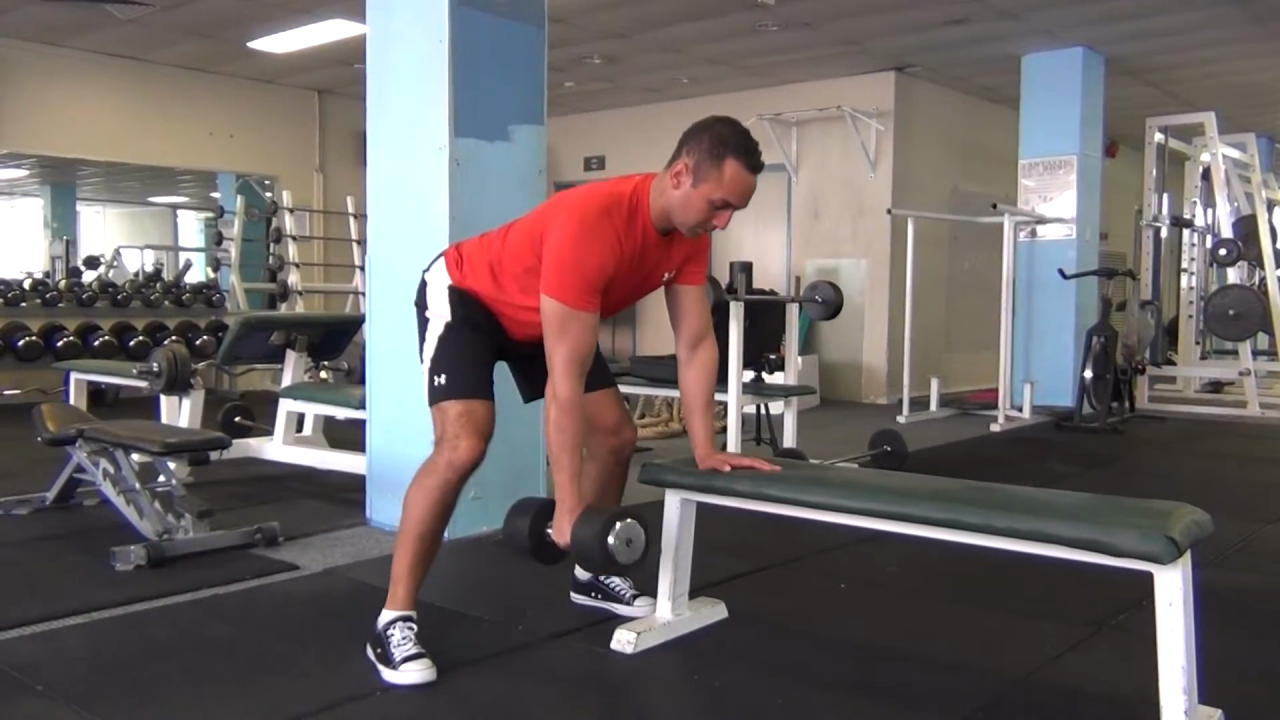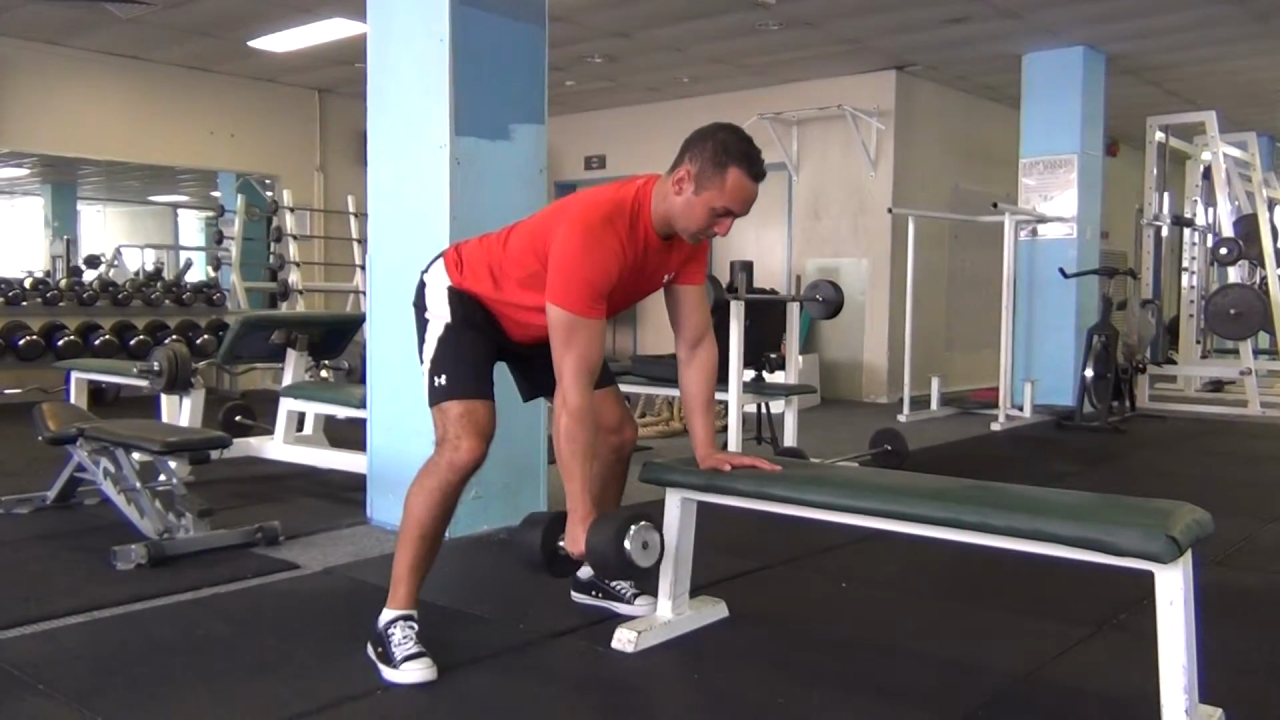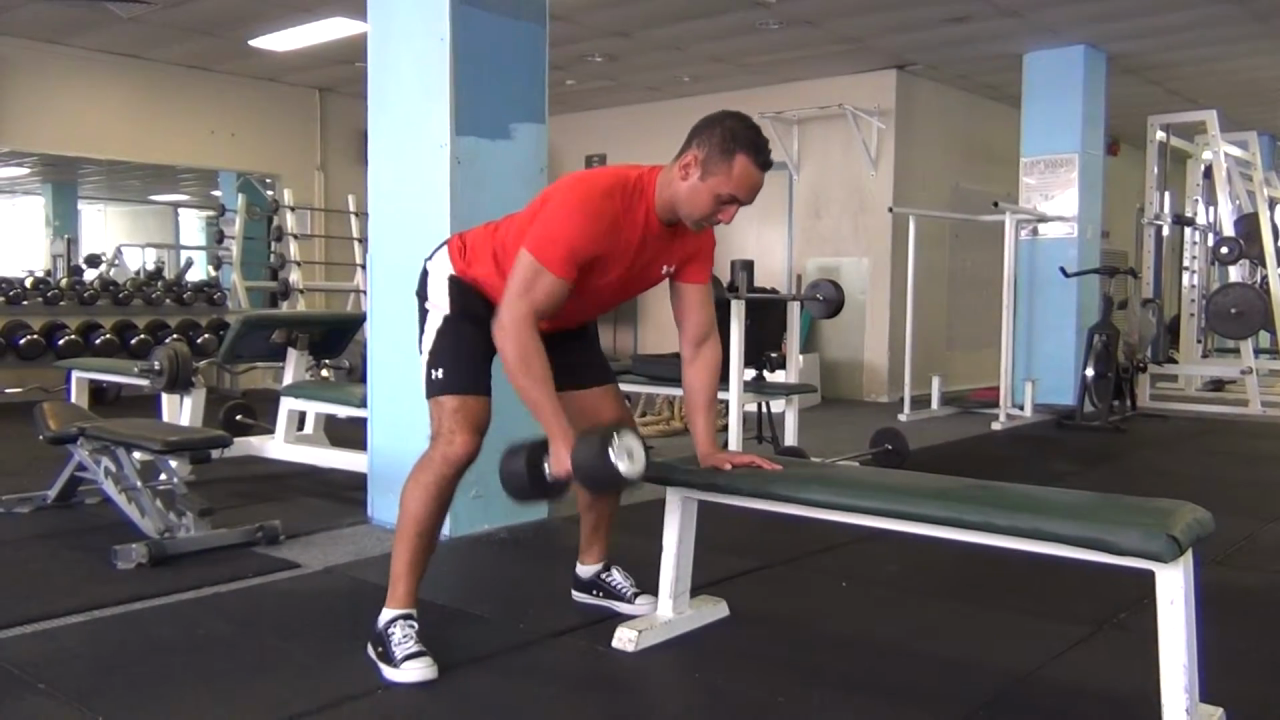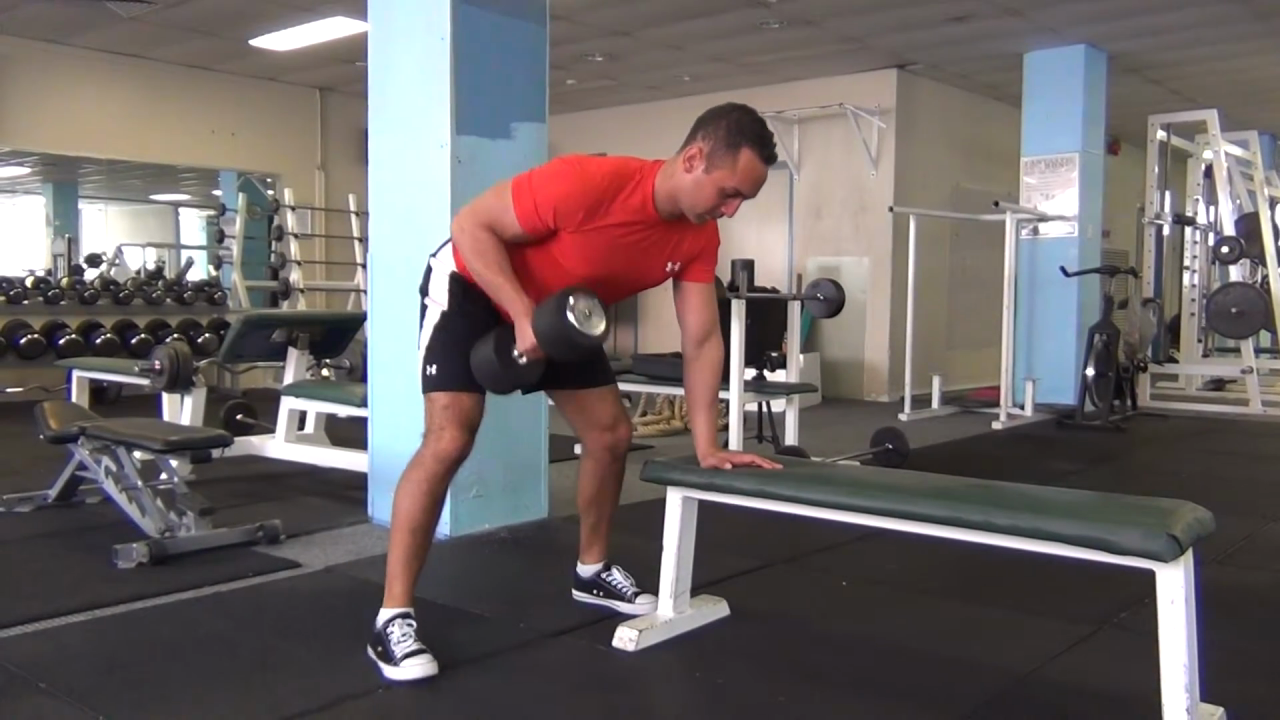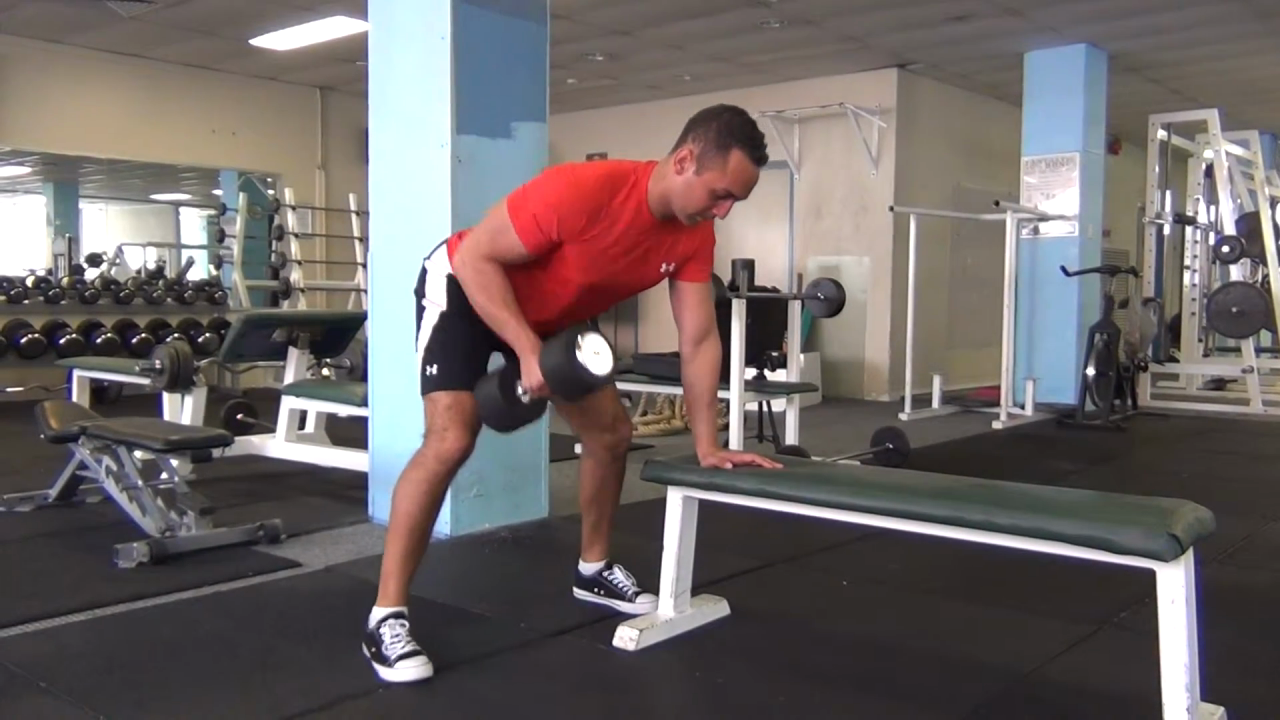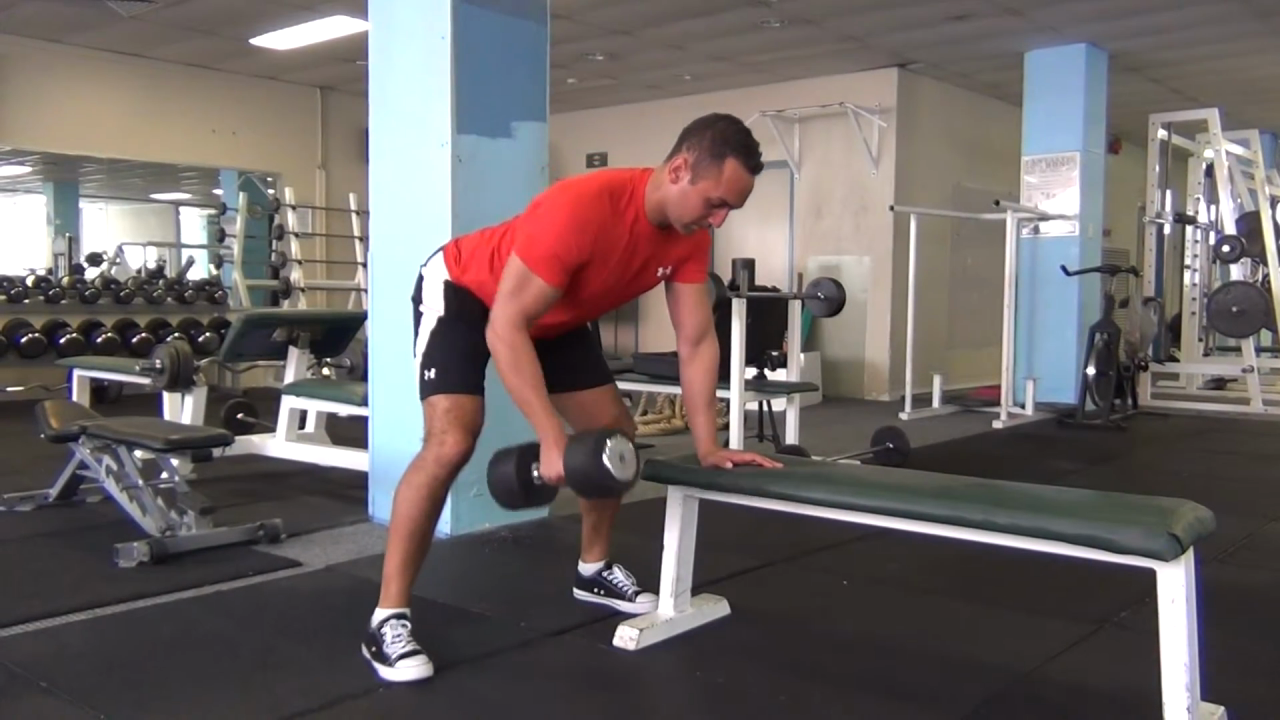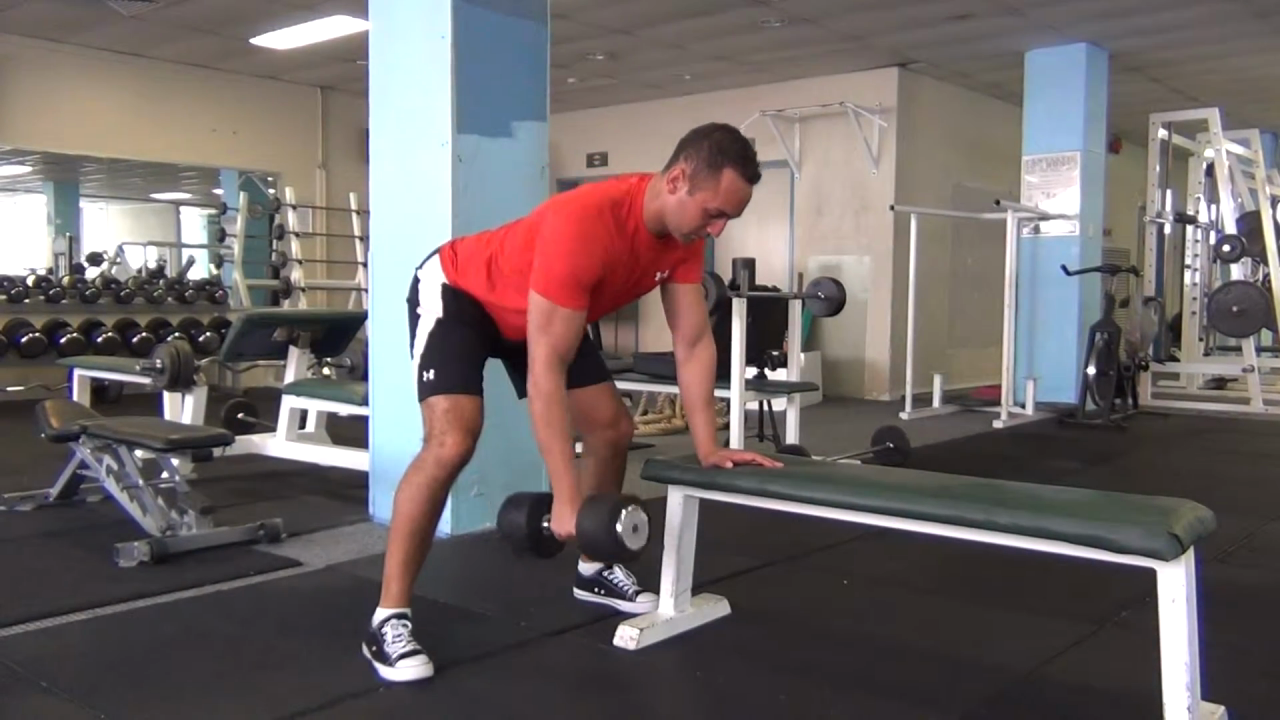
dt=0.3s
person 1, frame 1
left shoulder: (689, 235)
right shoulder: (589, 224)
left elbow: (695, 343)
right elbow: (565, 378)
left wrist: (706, 450)
right wrist: (567, 507)
left hip: (549, 314)
right hip: (464, 295)
left knee: (615, 436)
right knee: (463, 446)
left ankle: (590, 575)
right ankle: (395, 619)
person 1, frame 2
left shoulder: (688, 235)
right shoulder: (594, 231)
left elbow: (695, 343)
right elbow: (573, 389)
left wrist: (706, 448)
right wrist: (578, 517)
left hip: (542, 318)
right hip: (462, 296)
left knee: (618, 434)
right knee: (465, 446)
left ankle: (591, 575)
right ankle: (395, 618)
person 1, frame 3
left shoulder: (694, 233)
right shoulder: (592, 203)
left elbow: (699, 342)
right elbow: (512, 327)
left wrist: (707, 448)
right wrist: (559, 440)
left hip: (556, 309)
right hip: (466, 288)
left knee: (614, 430)
right knee: (458, 442)
left ankle: (591, 570)
right ankle: (395, 617)
person 1, frame 4
left shoulder: (701, 235)
right shoulder: (588, 182)
left elbow: (703, 339)
right elbow: (470, 222)
left wrist: (707, 447)
right wrist: (522, 314)
right hip: (471, 287)
left knee: (611, 433)
right knee: (448, 441)
left ankle: (592, 571)
right ankle: (394, 617)
person 1, frame 5
left shoulder: (693, 234)
right shoulder: (582, 189)
left elbow: (699, 339)
right elbow: (473, 256)
left wrist: (707, 446)
right wrist: (528, 351)
left hip: (555, 314)
right hip: (466, 289)
left knee: (612, 433)
right knee: (451, 440)
left ankle: (593, 568)
right ankle: (387, 615)
person 1, frame 6
left shoulder: (689, 234)
right shoulder: (581, 208)
left elbow: (696, 340)
right elbow: (505, 326)
left wrist: (707, 446)
right wrist: (550, 440)
left hip: (553, 312)
right hip: (462, 293)
left knee: (614, 432)
right knee: (451, 443)
left ankle: (593, 570)
right ankle: (388, 617)
person 1, frame 7
left shoulder: (683, 232)
right shoulder: (583, 223)
left elbow: (693, 341)
right elbow: (545, 369)
left wrist: (707, 446)
right wrist: (566, 498)
left hip: (545, 311)
right hip: (457, 293)
left knee: (613, 429)
right knee: (451, 443)
left ankle: (593, 569)
right ankle: (389, 617)
